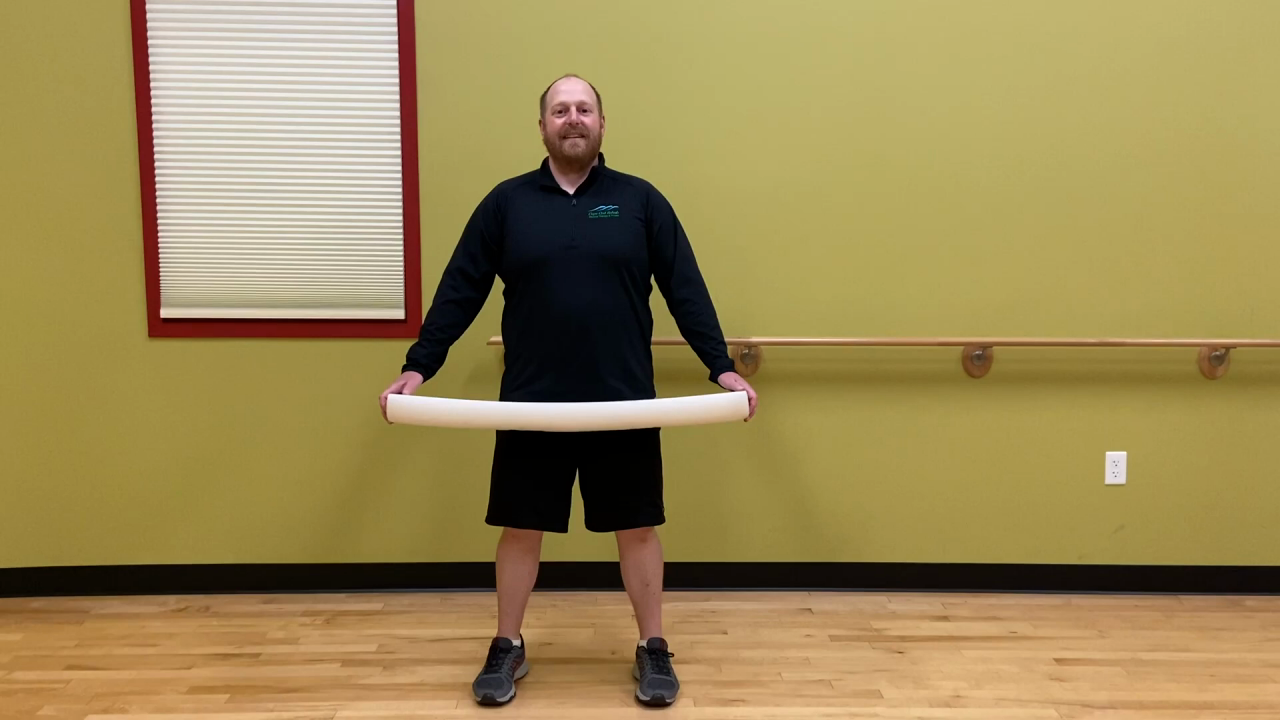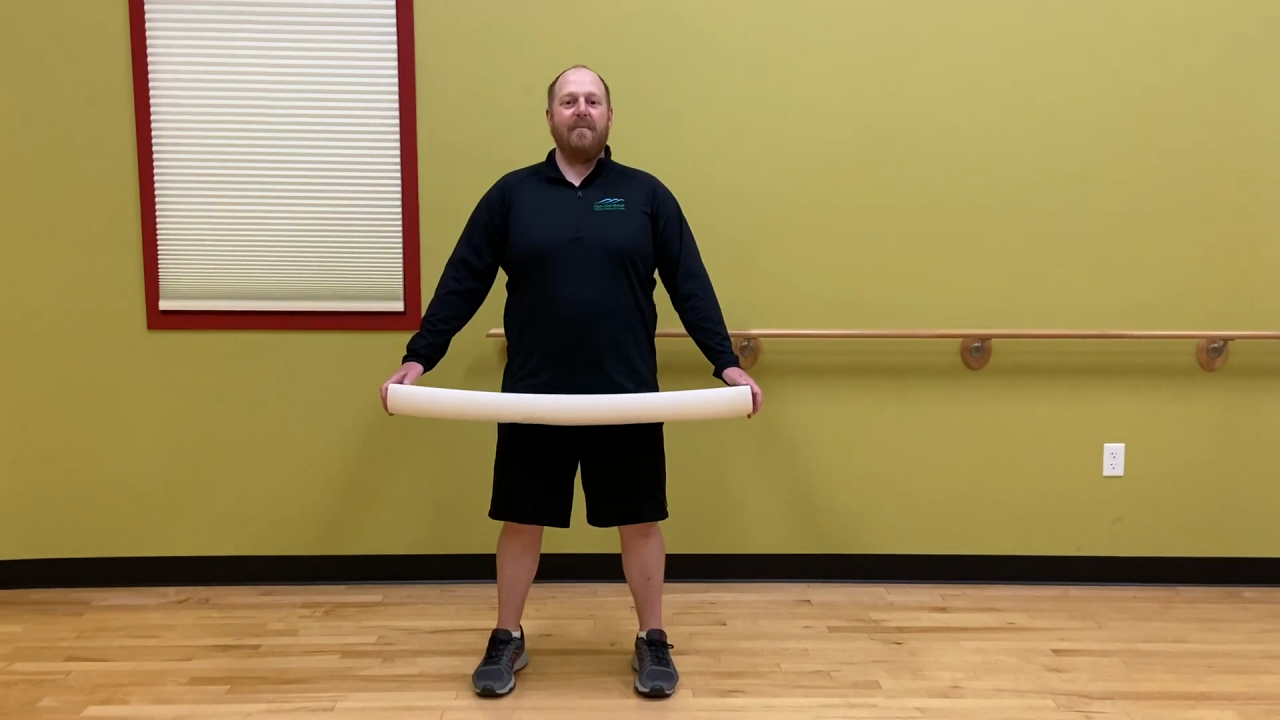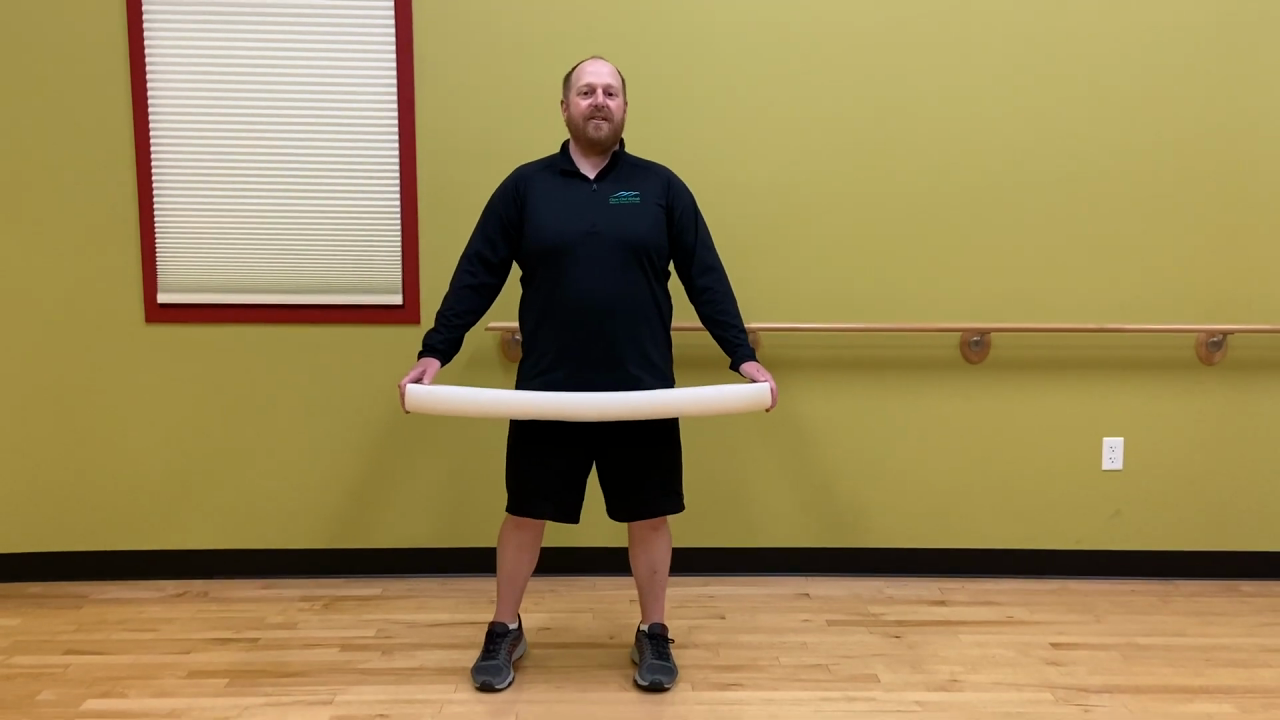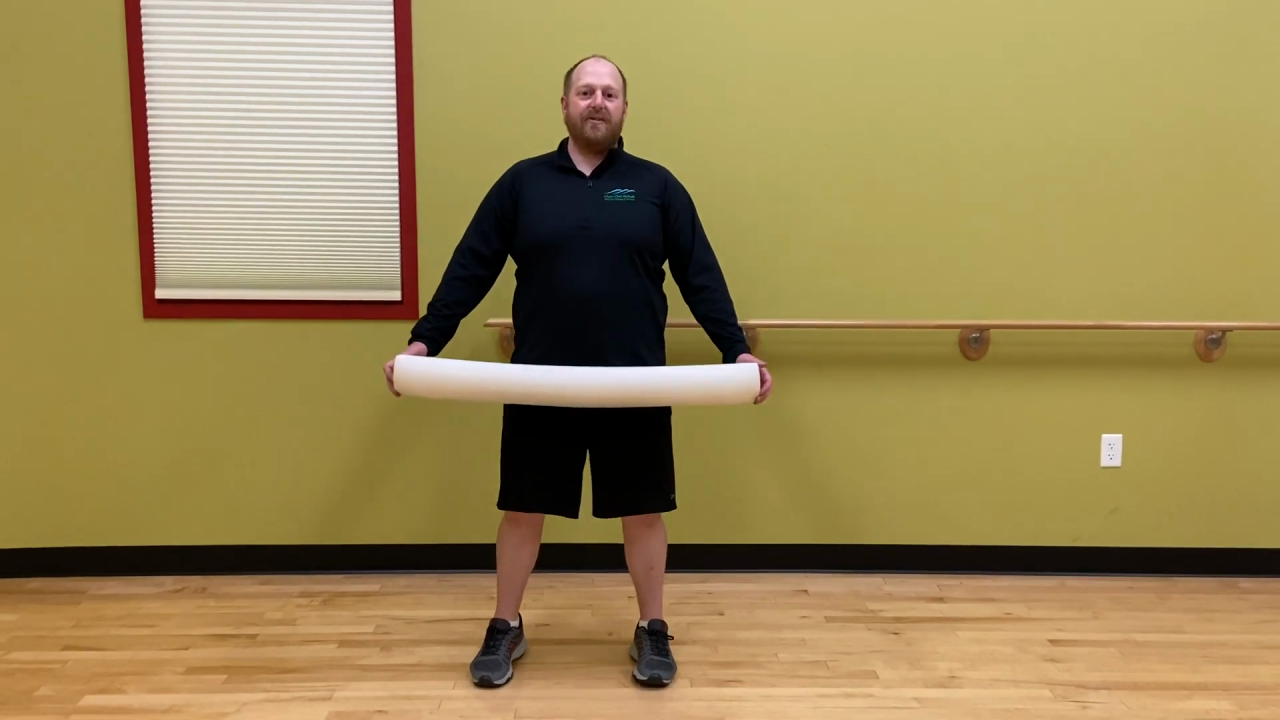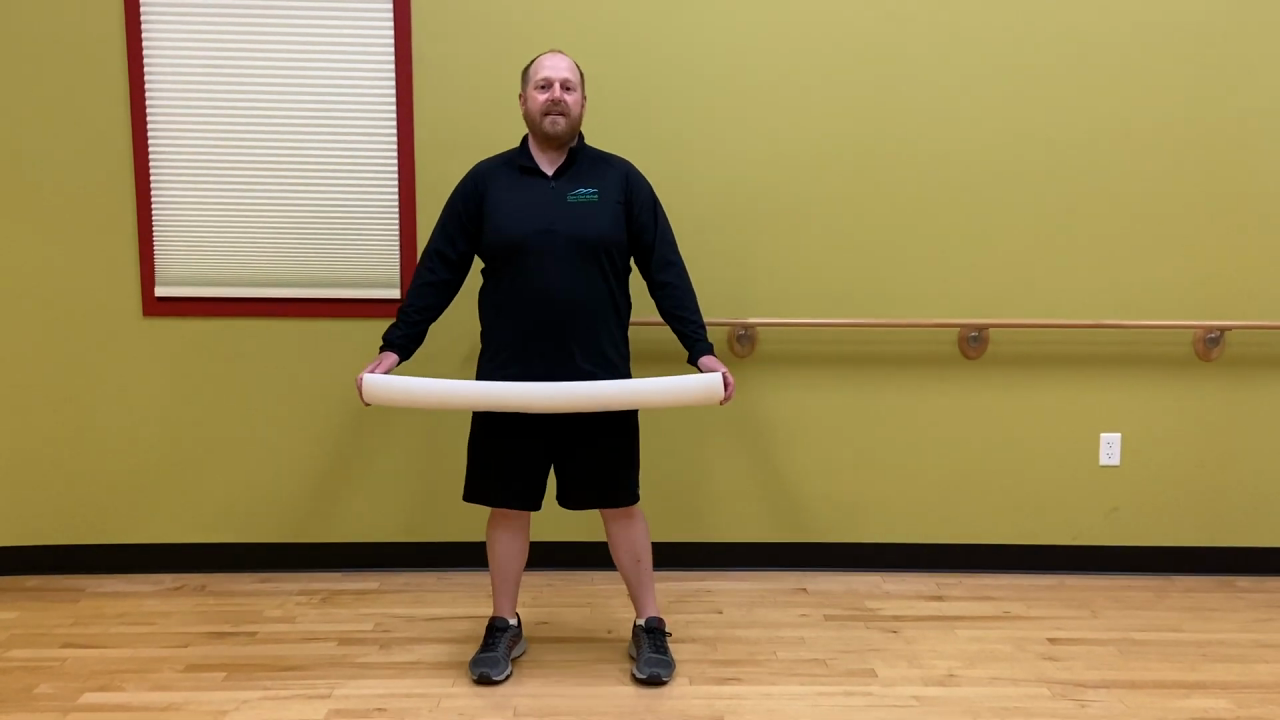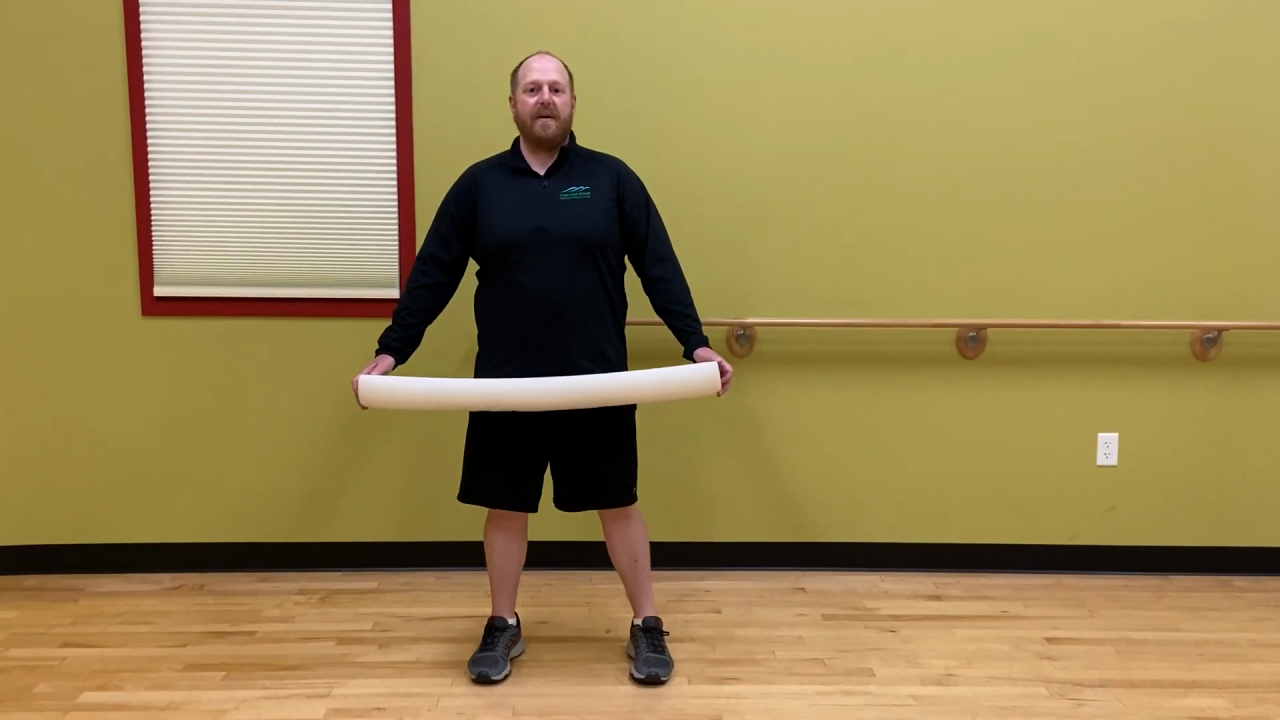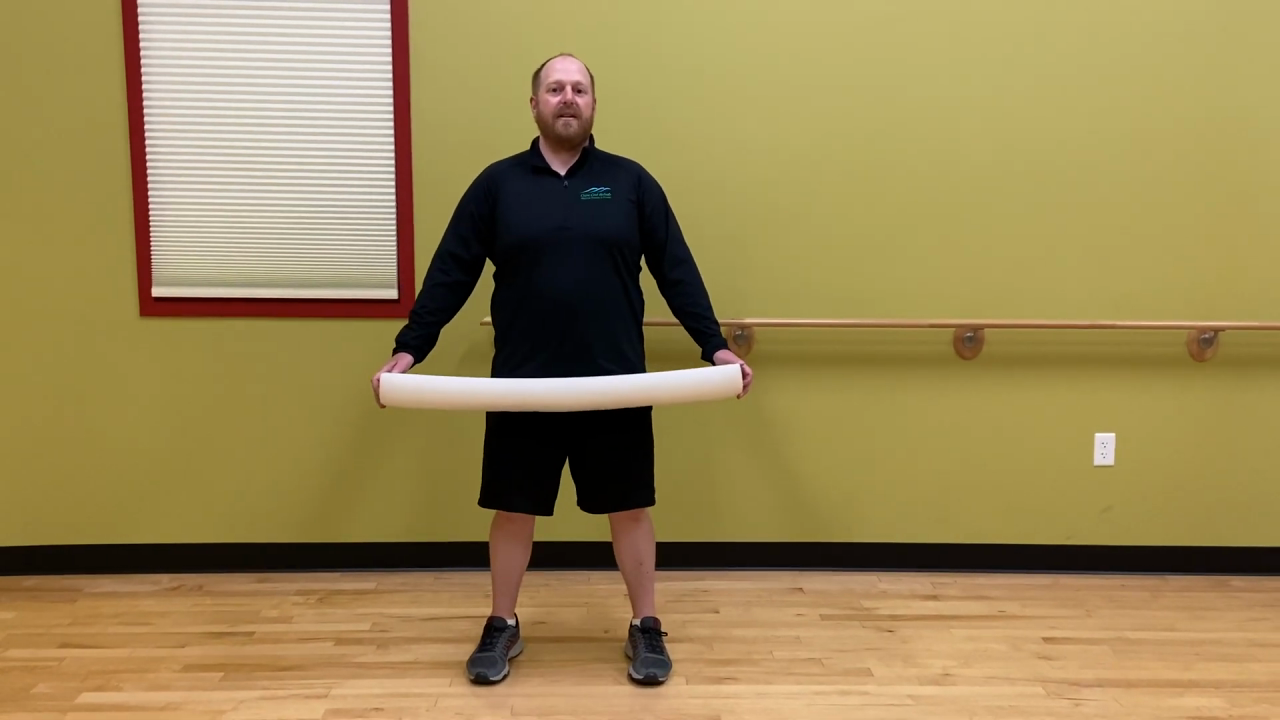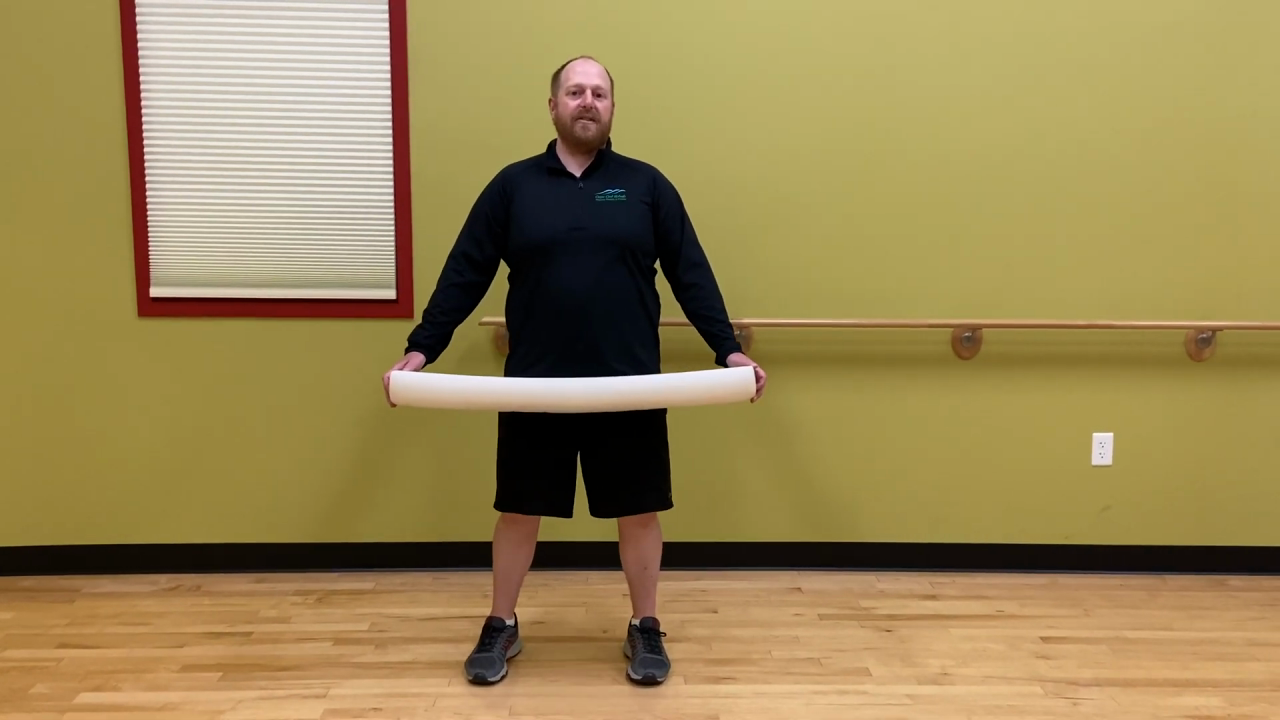
dt=0.5s
person 1, frame 1
left shoulder: (640, 200)
right shoulder: (506, 203)
left elbow: (684, 289)
right elbow: (460, 291)
left wrist: (721, 365)
right wrist: (418, 366)
left hip: (624, 403)
right hip: (530, 404)
left knee: (637, 527)
right knee: (520, 527)
left ankle: (653, 649)
right ankle: (507, 647)
person 1, frame 2
left shoulder: (647, 195)
right shoulder: (511, 194)
left elbow: (690, 285)
right elbow: (462, 283)
left wrist: (726, 362)
right wrist: (418, 357)
left hip: (627, 398)
right hip: (533, 400)
left knee: (640, 523)
right knee: (521, 522)
left ankle: (652, 641)
right ankle: (507, 639)
person 1, frame 3
left shoulder: (661, 187)
right shoulder: (525, 186)
left elbow: (705, 277)
right elbow: (476, 276)
left wrist: (742, 356)
right wrist: (435, 351)
left hip: (641, 392)
right hip: (547, 392)
left knee: (648, 517)
right knee: (525, 516)
left ankle: (653, 634)
right ankle: (504, 631)
person 1, frame 4
left shoulder: (657, 186)
right shoulder: (522, 183)
left elbow: (700, 277)
right elbow: (471, 269)
left wrist: (736, 350)
right wrist: (425, 338)
left knee: (642, 513)
right knee: (521, 511)
left ankle: (651, 631)
right ankle: (505, 628)
person 1, frame 5
left shoulder: (620, 180)
right shoulder: (486, 182)
left elbow: (665, 271)
right elbow: (438, 271)
left wrist: (700, 350)
right wrist: (395, 346)
left hip: (600, 383)
right hip: (508, 385)
left knee: (621, 505)
right knee: (507, 507)
left ankle: (648, 627)
right ankle: (505, 627)
person 1, frame 6
left shoulder: (611, 178)
right shoulder: (478, 184)
left elbow: (659, 268)
right elbow: (433, 274)
left wrist: (695, 343)
right wrist: (391, 350)
left hip: (599, 384)
right hip: (506, 386)
left knee: (618, 505)
right knee: (505, 508)
left ankle: (646, 626)
right ankle: (503, 626)
person 1, frame 7
left shoulder: (630, 181)
right shoulder: (497, 184)
left elbow: (676, 271)
right elbow: (450, 273)
left wrist: (713, 345)
right wrist: (409, 348)
left hip: (615, 383)
right hip: (523, 385)
left knee: (629, 508)
right knee: (513, 509)
left ankle: (646, 627)
right ankle: (502, 626)
person 1, frame 8
left shoulder: (646, 185)
right shoulder: (513, 186)
left elbow: (690, 274)
right elbow: (464, 274)
left wrist: (728, 349)
right wrist: (421, 347)
left hip: (629, 386)
right hip: (534, 387)
left knee: (638, 512)
right knee: (519, 511)
left ankle: (645, 628)
right ankle: (500, 626)
